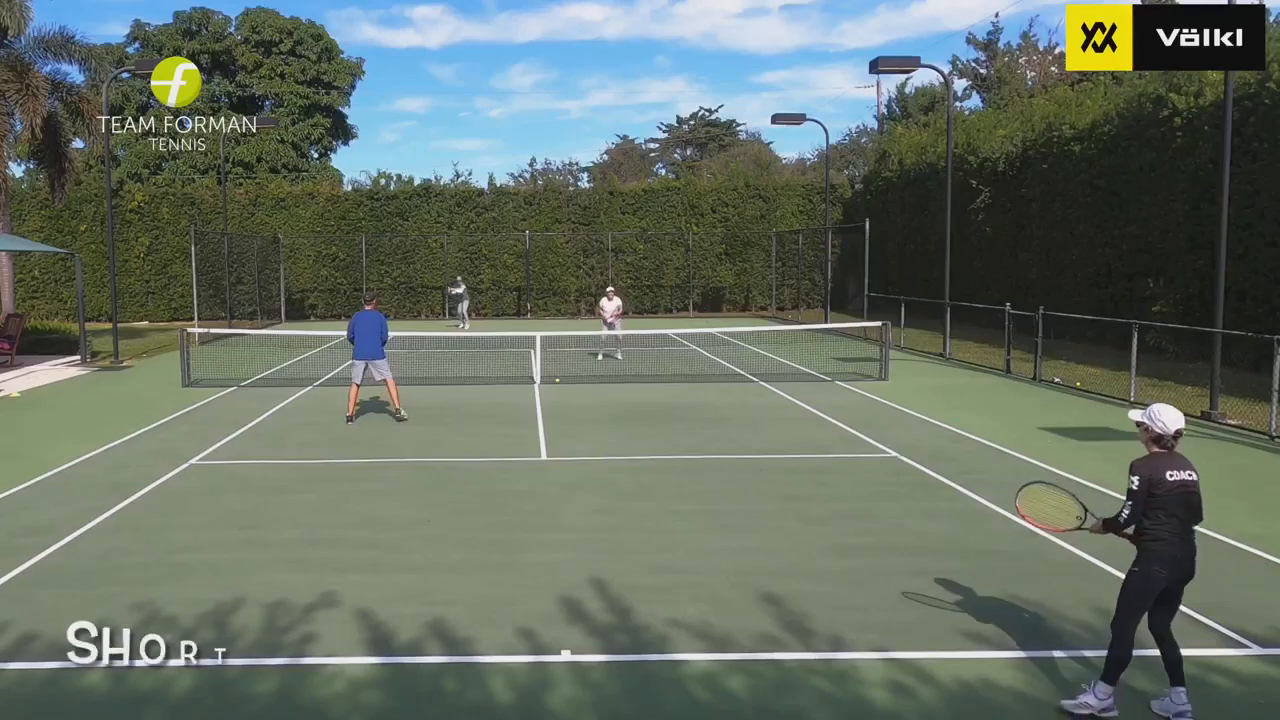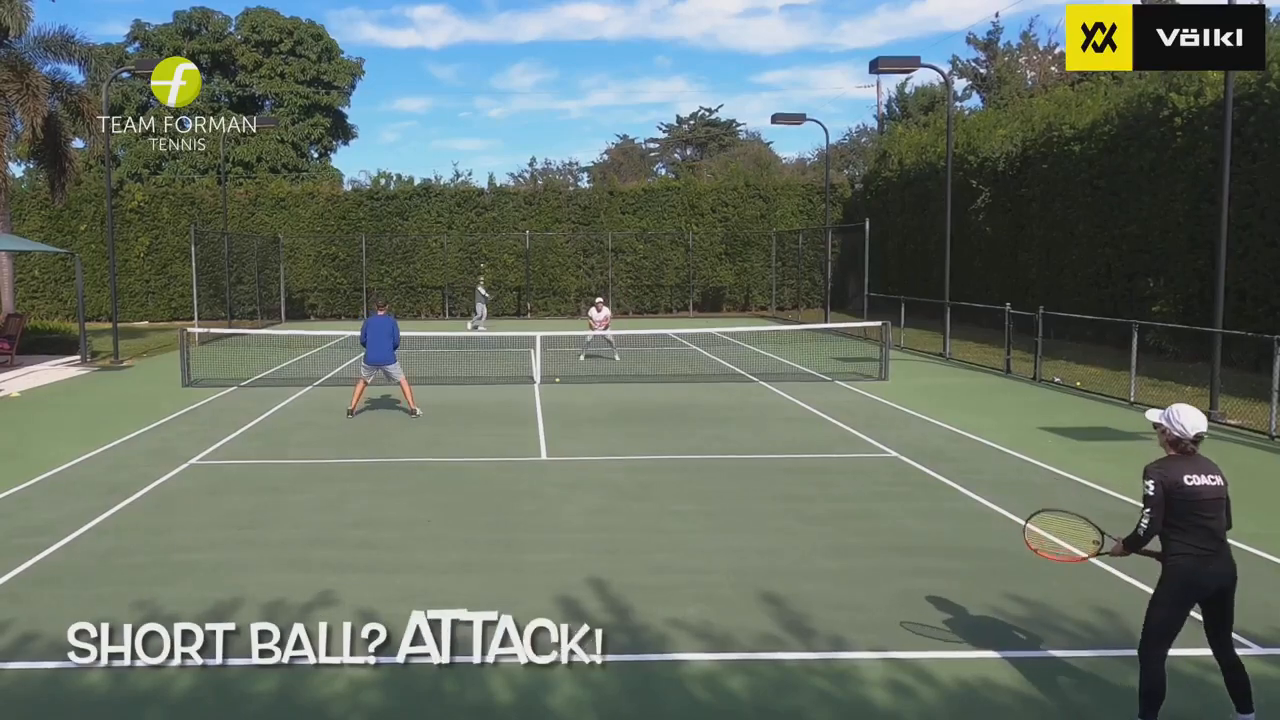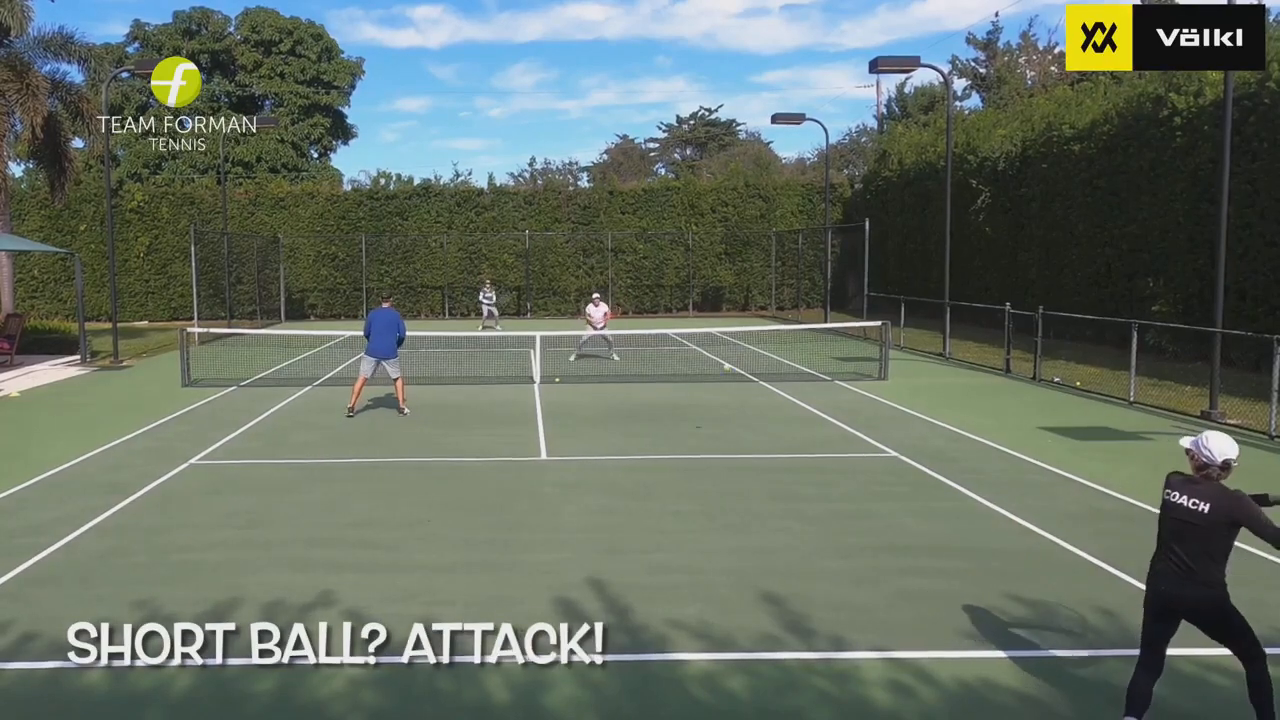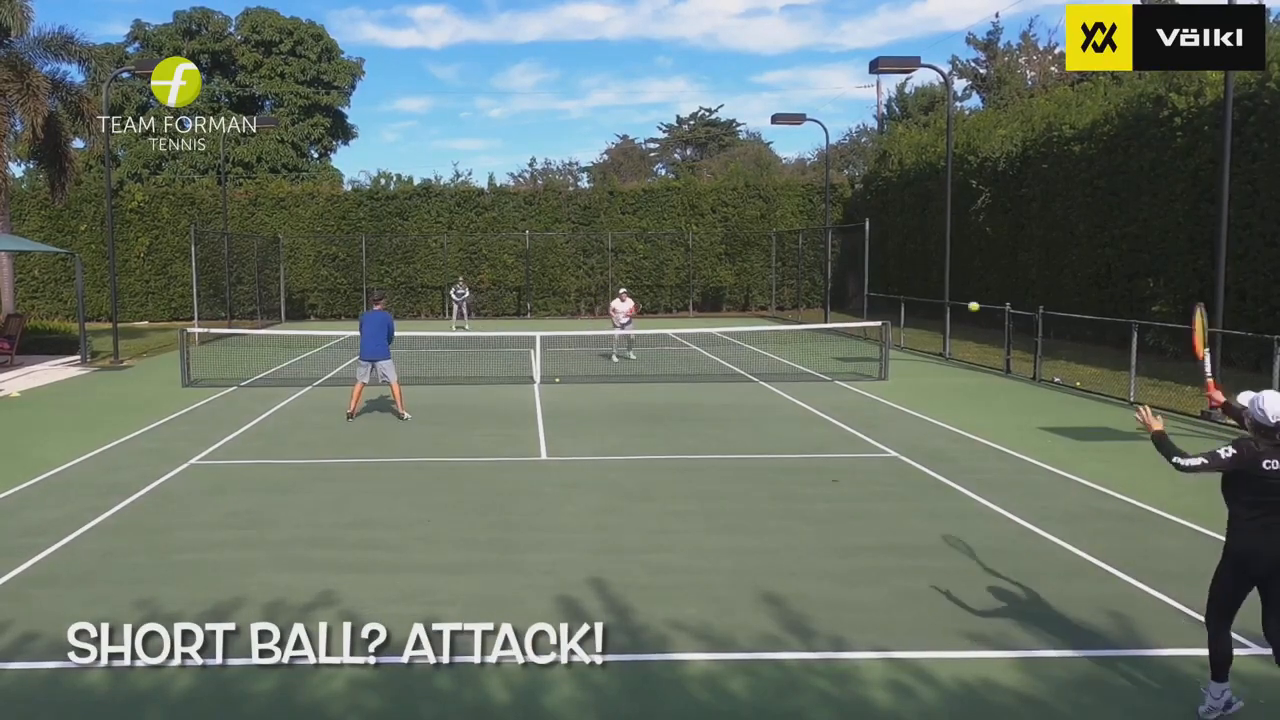
dt=0.7s
person 1, frame 1
left shoulder: (1143, 467)
right shoulder: (1187, 466)
left elbow: (1129, 516)
right elbow: (1196, 515)
left wrist: (1104, 525)
left hip: (1156, 557)
right hip: (1185, 558)
left knee: (1123, 626)
right knee: (1160, 626)
person 1, frame 2
left shoulder: (1159, 471)
right shoulder: (1213, 470)
left elbow: (1149, 527)
right elbow: (1225, 522)
left wrist: (1124, 546)
left hip: (1184, 574)
right hip: (1224, 571)
left knee: (1151, 654)
right knee: (1223, 649)
person 1, frame 3
left shoulder: (1172, 483)
right shoulder: (1233, 501)
left hip: (1161, 590)
right hip: (1207, 597)
left knee: (1148, 664)
right knee: (1254, 657)
person 1, frame 4
left shoulder: (1242, 454)
left elbow: (1187, 463)
left wrist: (1156, 433)
right wrist: (1225, 405)
left hip: (1244, 554)
left knee: (1218, 622)
left ankle: (1220, 692)
